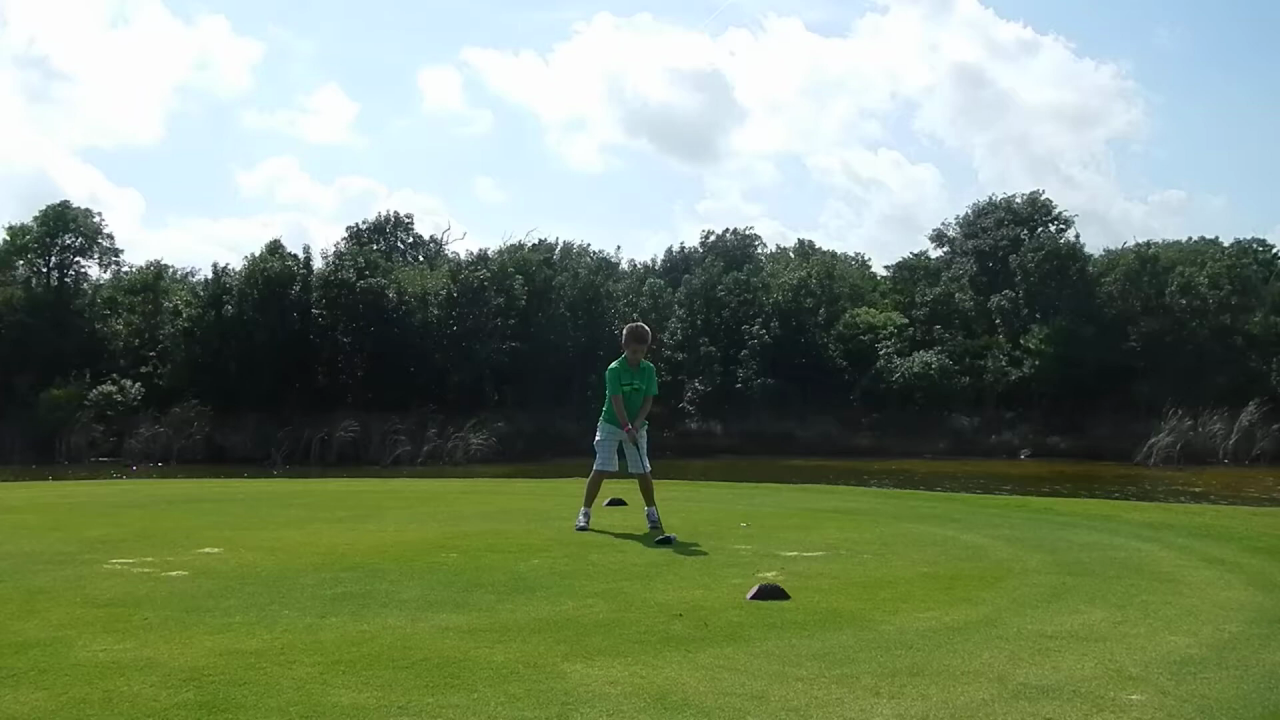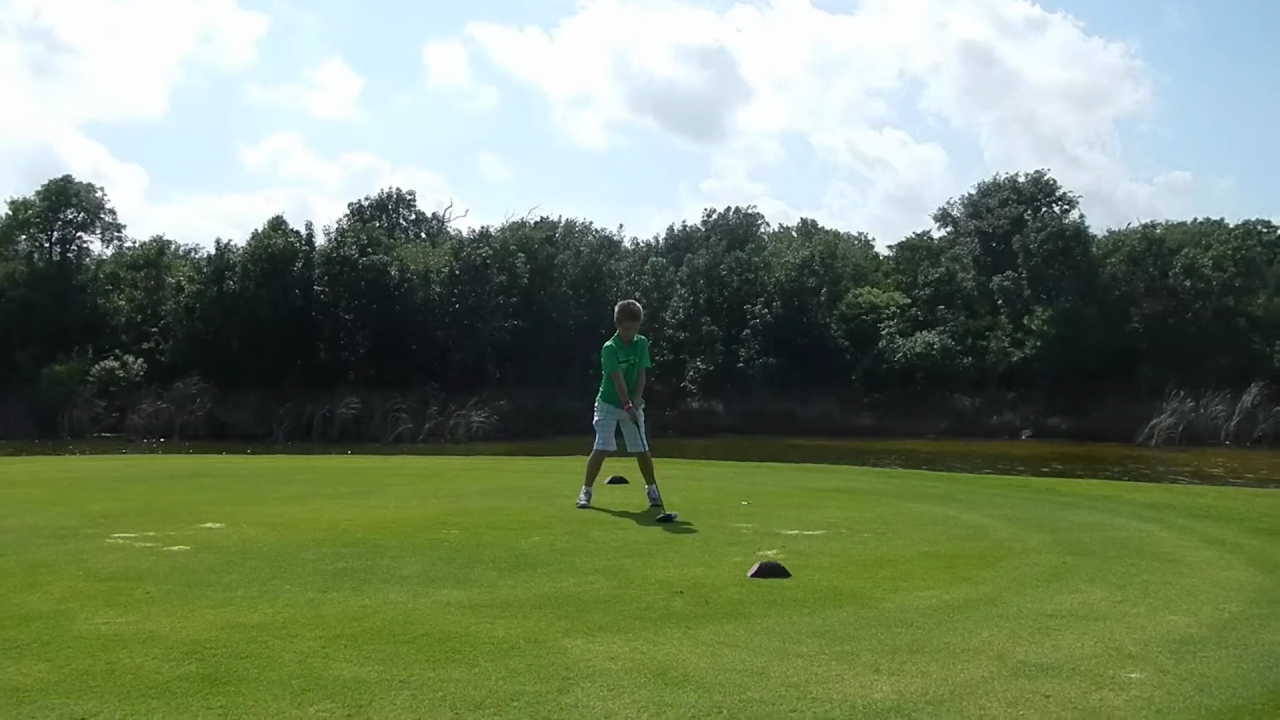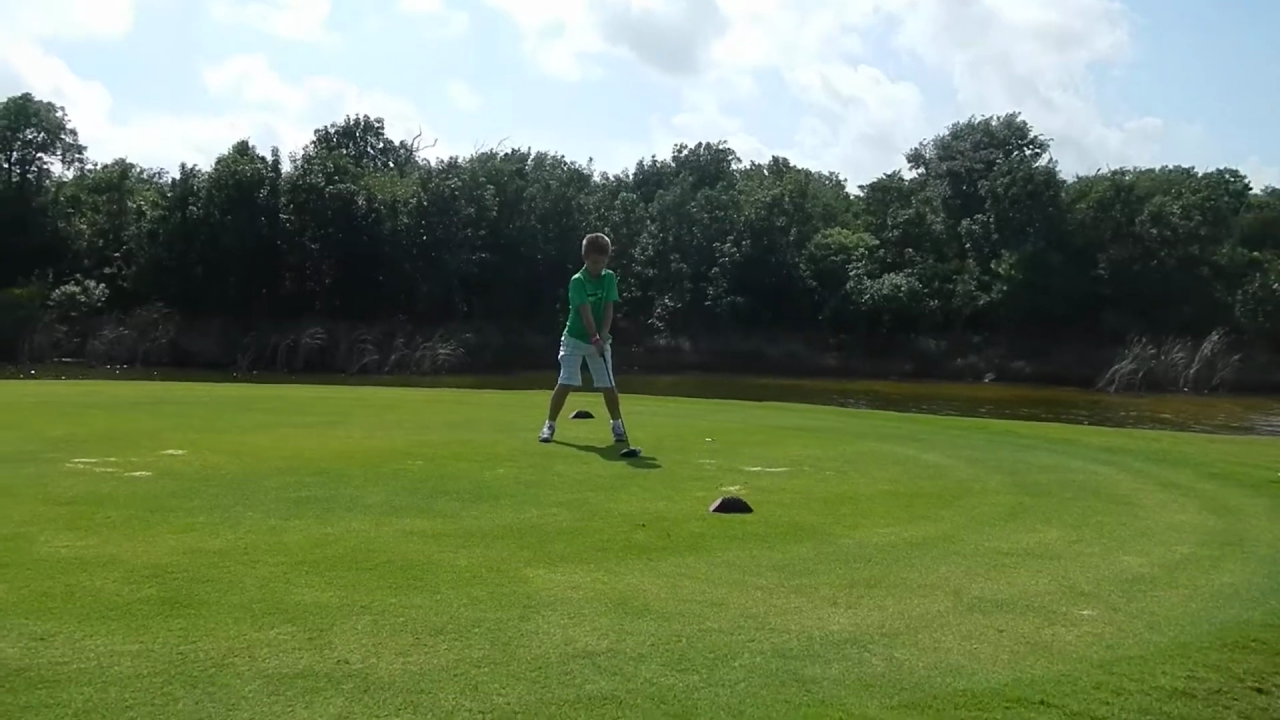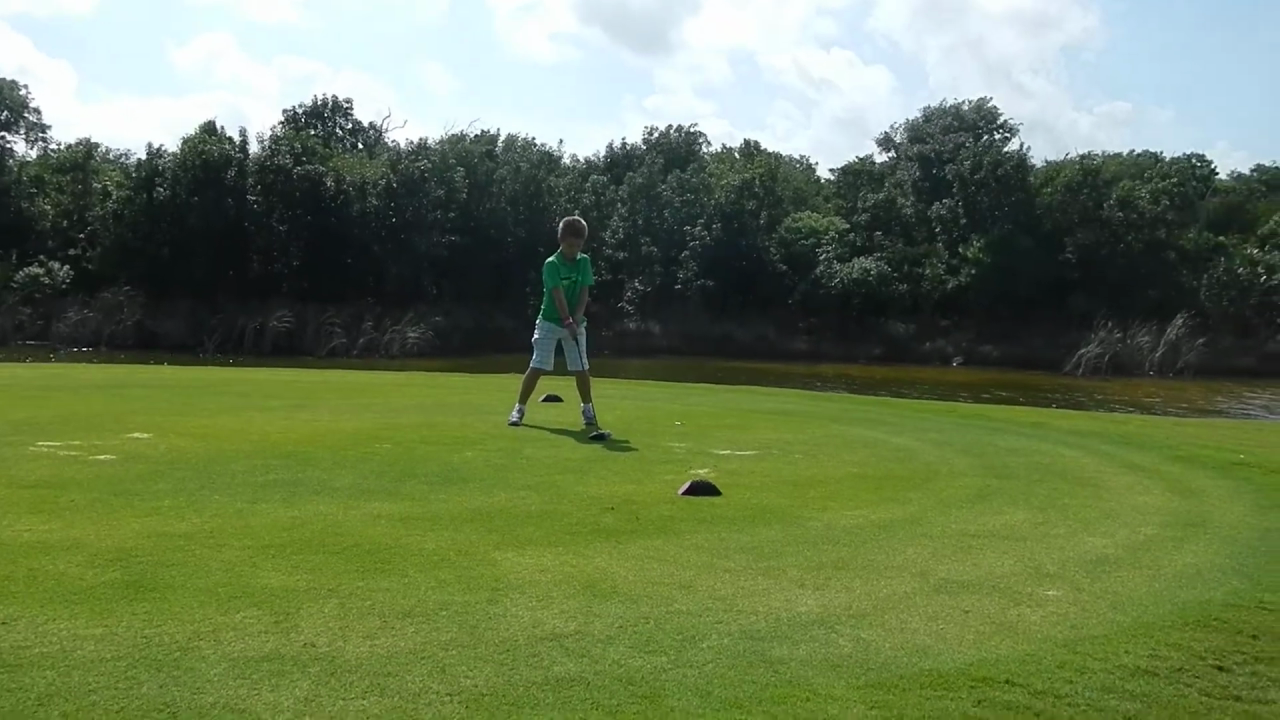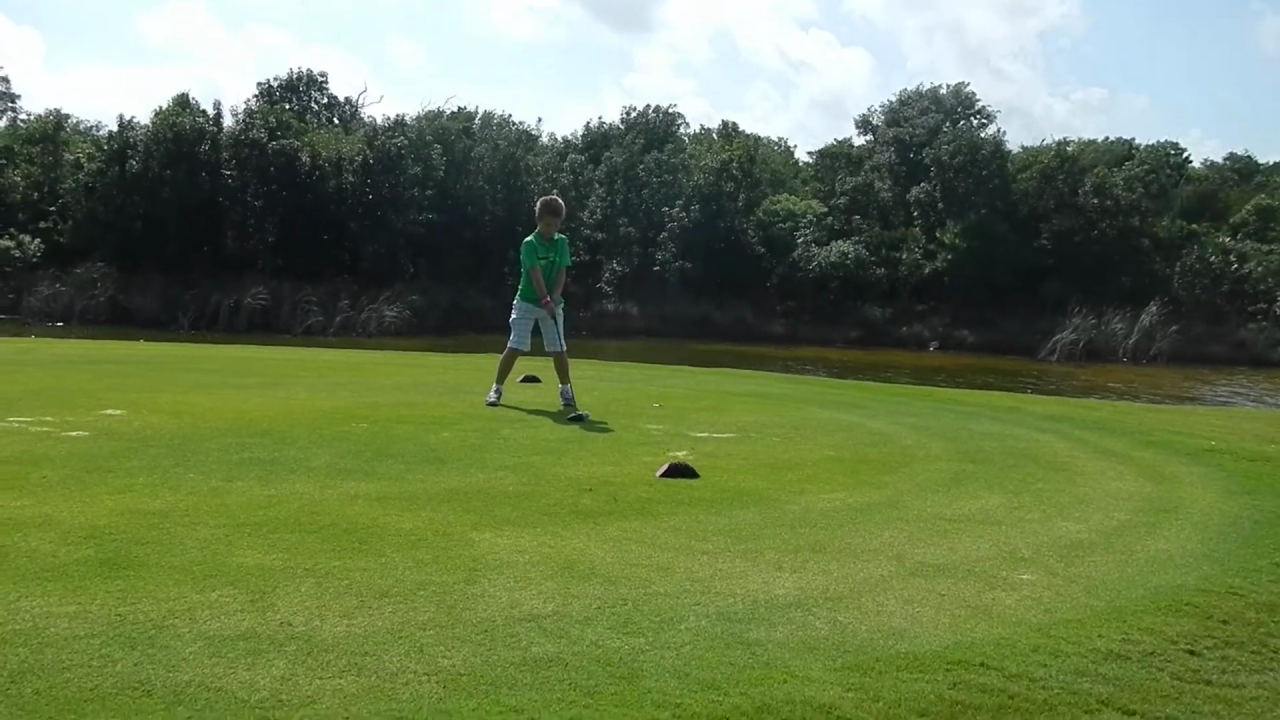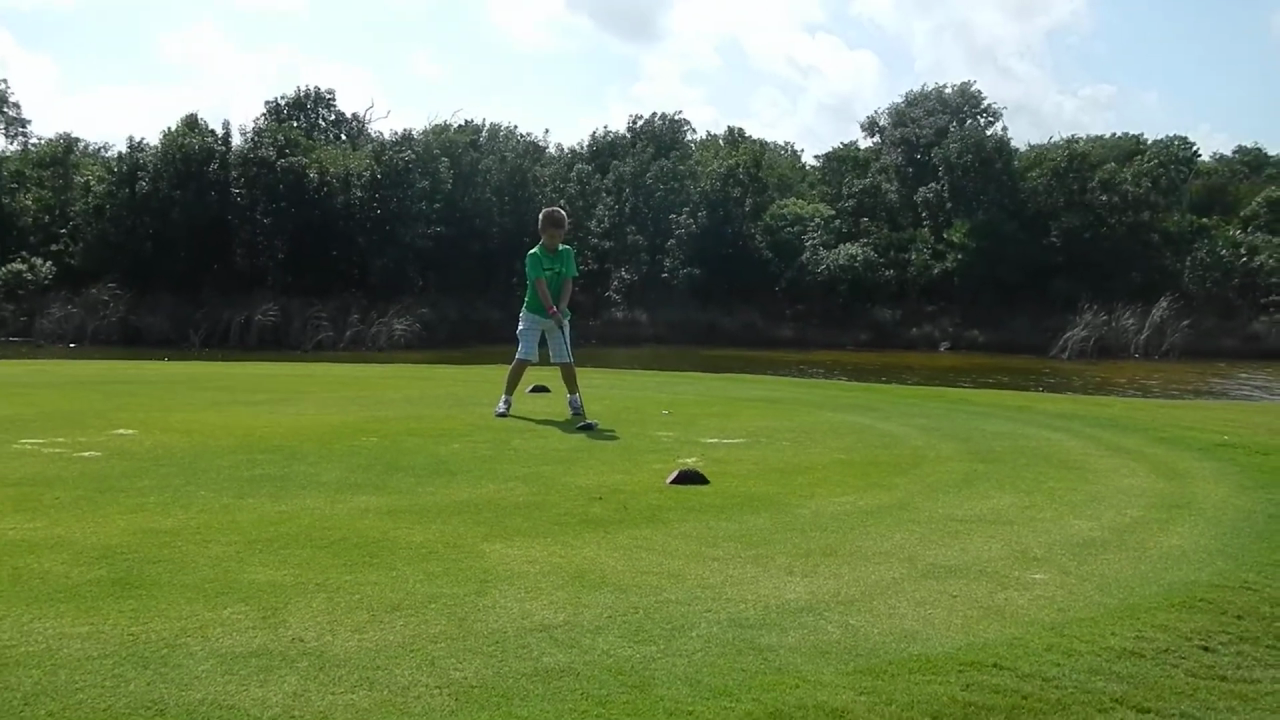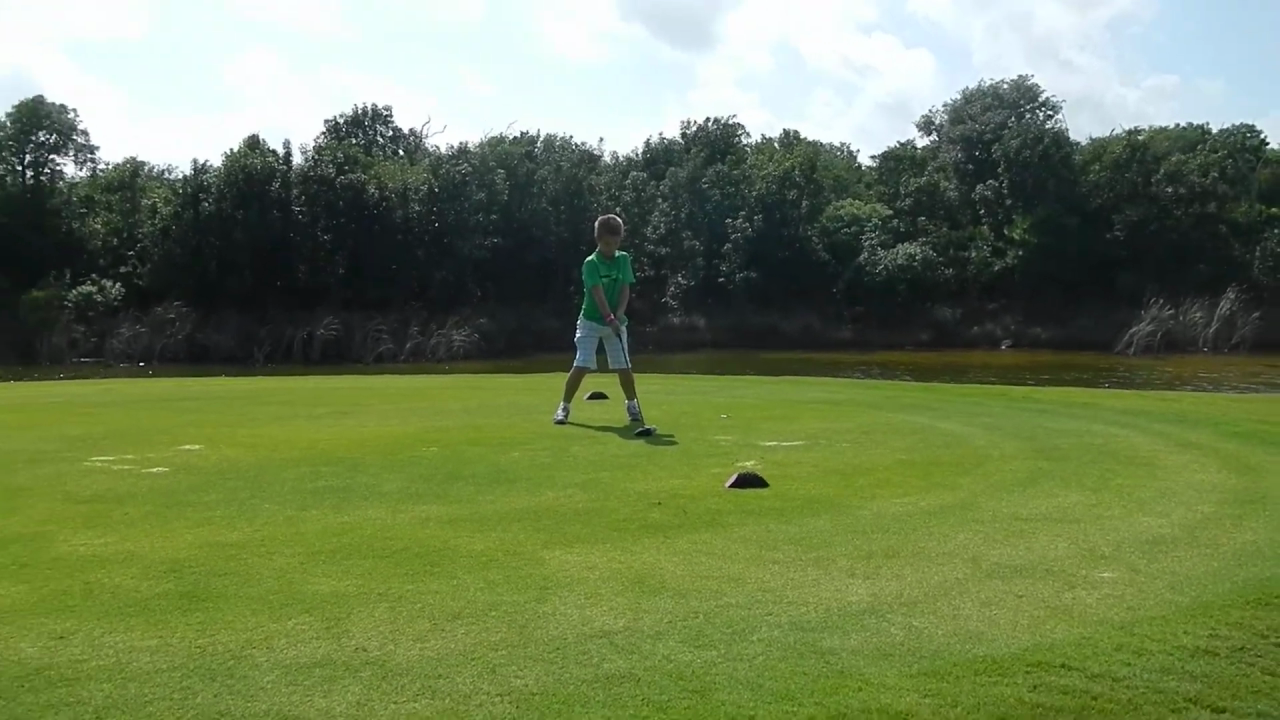
dt=0.5s
person 1, frame 1
left shoulder: (649, 369)
right shoulder: (614, 369)
left elbow: (648, 401)
right elbow: (617, 402)
left wrist: (637, 424)
right wrist: (627, 427)
left hip: (636, 426)
right hip: (611, 425)
left knee: (643, 471)
right knee: (601, 469)
left ankle: (652, 512)
right ankle: (585, 512)
person 1, frame 2
left shoulder: (642, 343)
right shoulder: (609, 348)
left elbow: (641, 375)
right elbow: (617, 379)
left wrist: (634, 402)
right wrist: (626, 405)
left hip: (633, 404)
right hip: (608, 404)
left knee: (642, 450)
right knee: (601, 449)
left ankle: (652, 490)
right ankle: (586, 491)
person 1, frame 3
left shoulder: (609, 278)
right shoulder: (577, 281)
left elbow: (609, 309)
right elbow: (585, 312)
left wrist: (602, 336)
right wrist: (594, 338)
left hip: (600, 339)
right hip: (575, 338)
left knee: (608, 384)
right knee: (565, 383)
left ankle: (617, 425)
right ankle: (549, 425)
person 1, frame 4
left shoulder: (584, 261)
right shoulder: (551, 264)
left elbow: (584, 293)
right elbow: (558, 296)
left wrist: (576, 319)
right wrist: (567, 321)
left hip: (575, 323)
right hip: (550, 322)
left knee: (581, 368)
right knee: (537, 367)
left ankle: (587, 409)
right ankle: (519, 408)
person 1, frame 5
left shoulder: (562, 242)
right shoulder: (529, 243)
left elbow: (562, 273)
right elbow: (536, 275)
left wrist: (554, 298)
right wrist: (545, 300)
left hip: (552, 303)
right hip: (527, 302)
left knee: (558, 349)
right knee: (515, 347)
left ankle: (565, 389)
right ankle: (496, 388)
person 1, frame 6
left shoulder: (567, 253)
right shoulder: (534, 256)
left elbow: (568, 283)
right elbow: (541, 287)
left wrist: (561, 308)
right wrist: (552, 310)
left hip: (559, 314)
right hip: (533, 314)
left knee: (565, 359)
right knee: (523, 358)
left ankle: (574, 399)
right ankle: (506, 399)
person 1, frame 7
left shoulder: (623, 259)
right shoulder: (590, 263)
left elbow: (625, 290)
right elbow: (598, 294)
left wrist: (619, 314)
right wrist: (609, 318)
left hip: (615, 320)
right hip: (591, 321)
left knee: (623, 366)
right knee: (581, 366)
left ankle: (632, 405)
right ankle: (564, 407)
